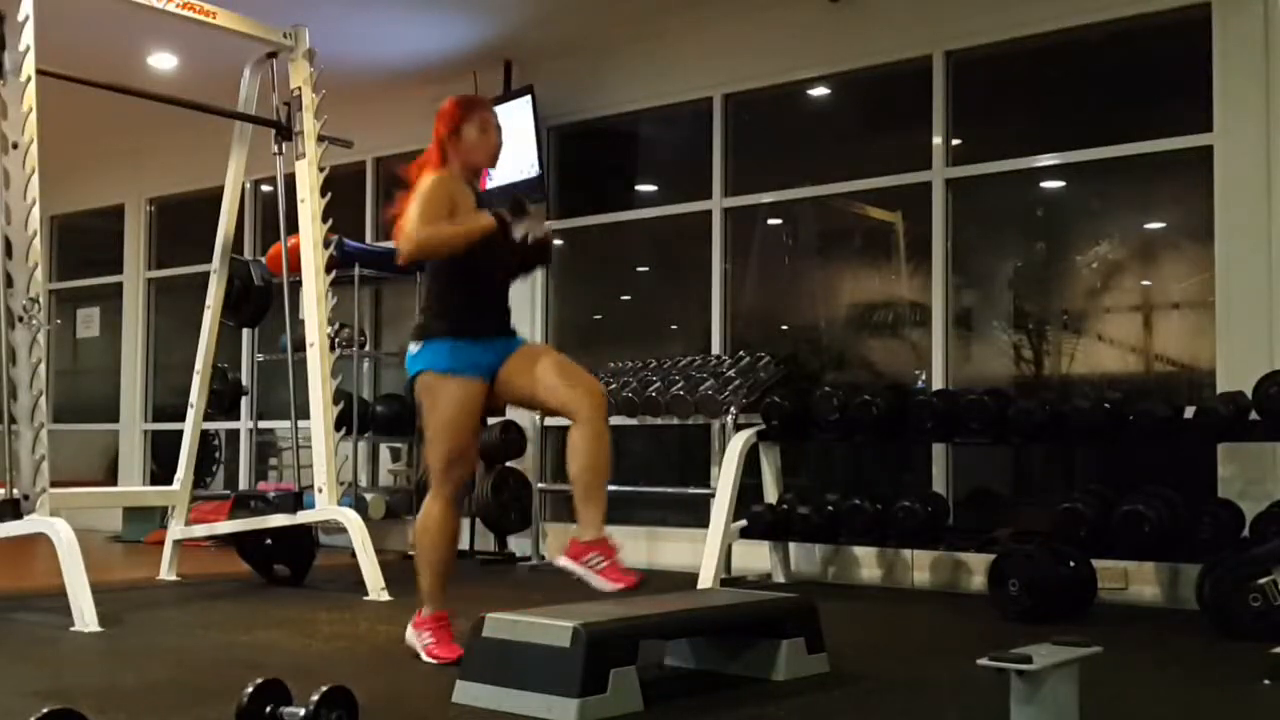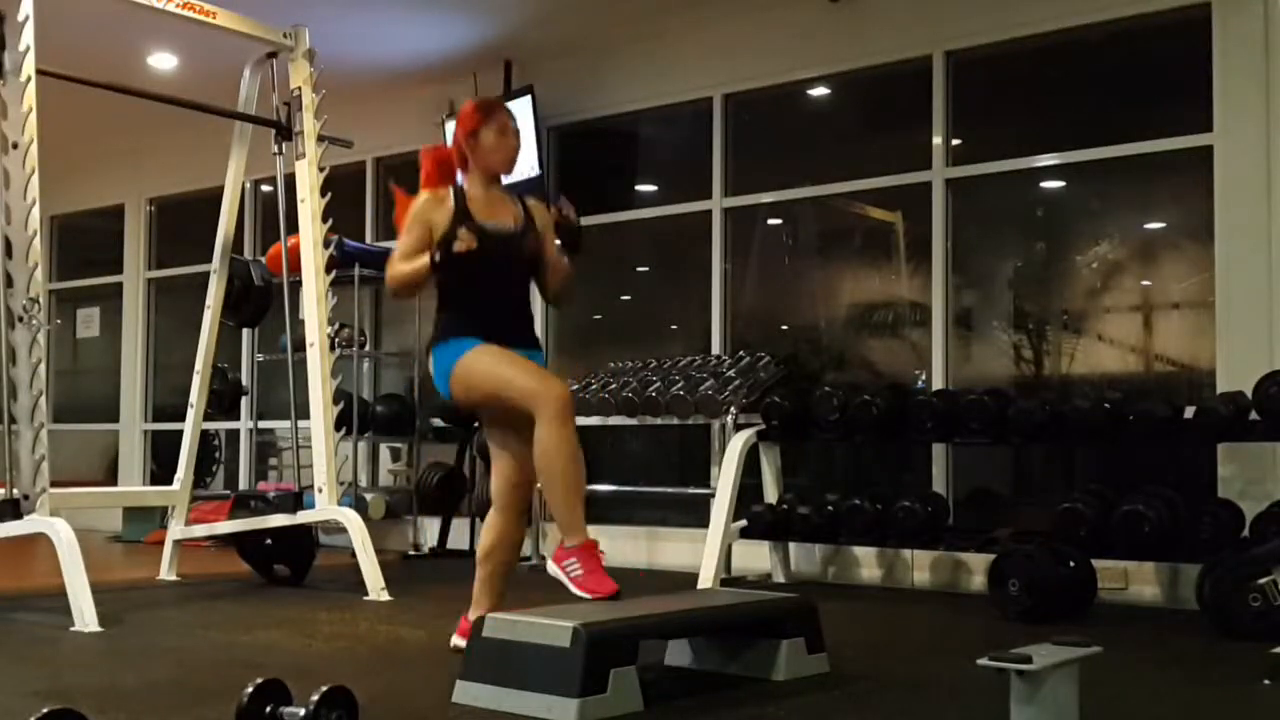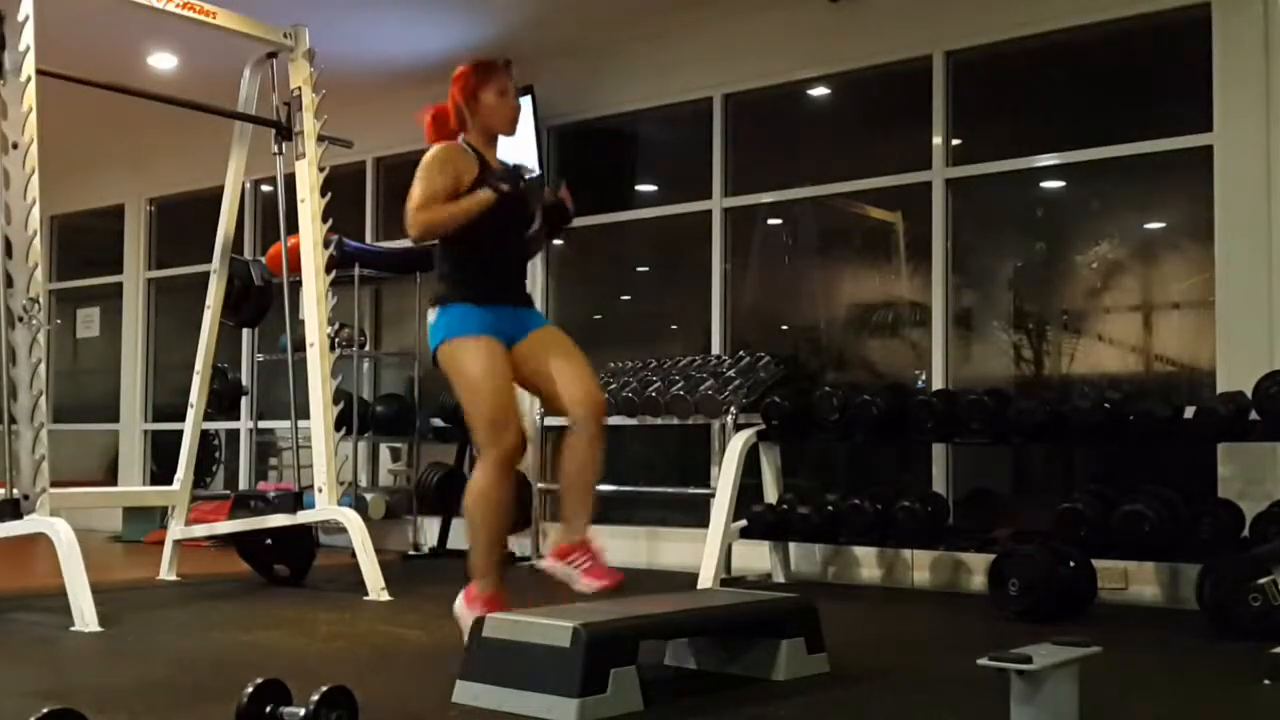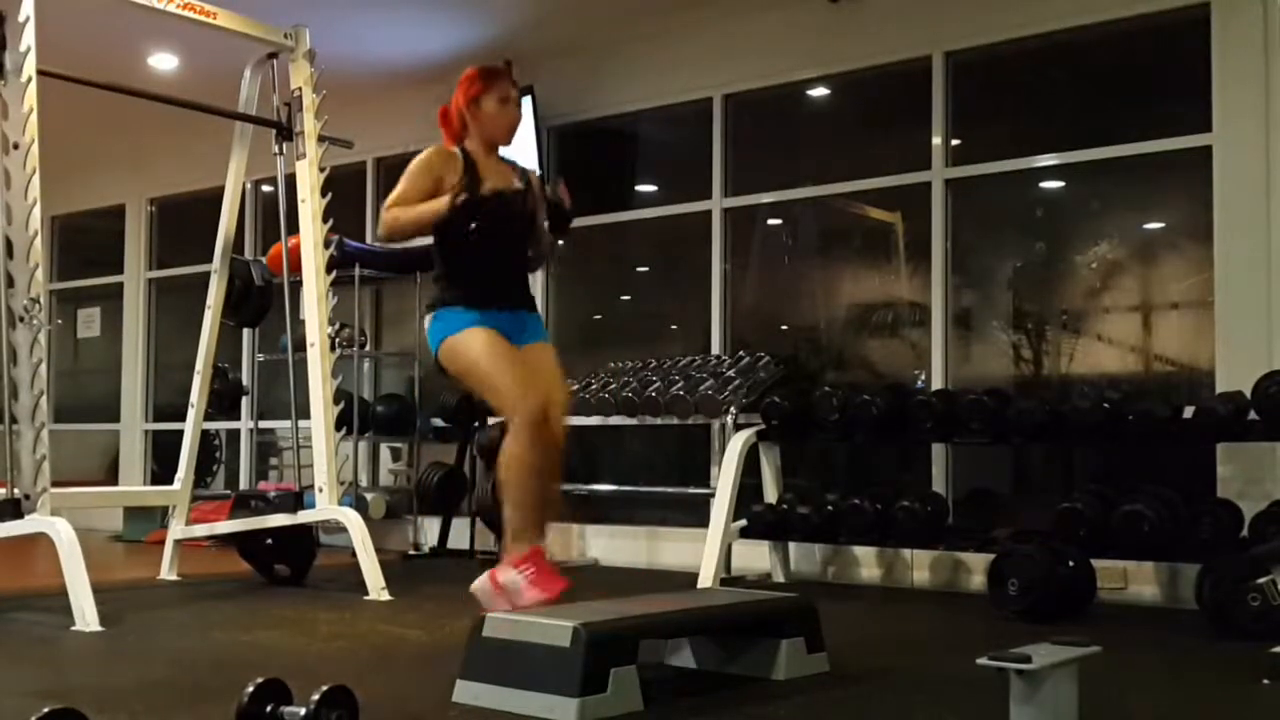
dt=0.3s
person 1, frame 1
left shoulder: (483, 198)
right shoulder: (438, 187)
right elbow: (411, 245)
left wrist: (525, 253)
right wrist: (491, 221)
left hip: (500, 343)
right hip: (448, 346)
left knee: (590, 401)
right knee: (450, 483)
left ankle: (588, 543)
right ankle: (429, 618)
person 1, frame 2
left shoulder: (534, 212)
right shoulder: (436, 204)
left elbow: (557, 288)
right elbow: (395, 279)
left wrist: (566, 244)
right wrist: (437, 257)
left hip: (521, 351)
right hip: (463, 351)
left knee: (512, 494)
right knee: (554, 397)
left ankle: (477, 621)
right ankle: (576, 547)
person 1, frame 3
left shoulder: (510, 175)
right shoulder: (449, 157)
right elbow: (418, 225)
left wrist: (549, 223)
right wrist: (491, 195)
left hip: (518, 312)
right hip: (466, 315)
left knee: (589, 401)
right knee: (501, 447)
left ankle: (572, 544)
right ankle: (482, 593)
person 1, frame 4
left shoulder: (523, 178)
right shoulder: (440, 161)
right elbow: (389, 223)
left wrist: (556, 223)
right wrist: (453, 201)
left hip: (520, 315)
right hip: (459, 318)
left knee: (551, 437)
right knee: (529, 410)
left ankle: (509, 574)
right ankle: (521, 555)
